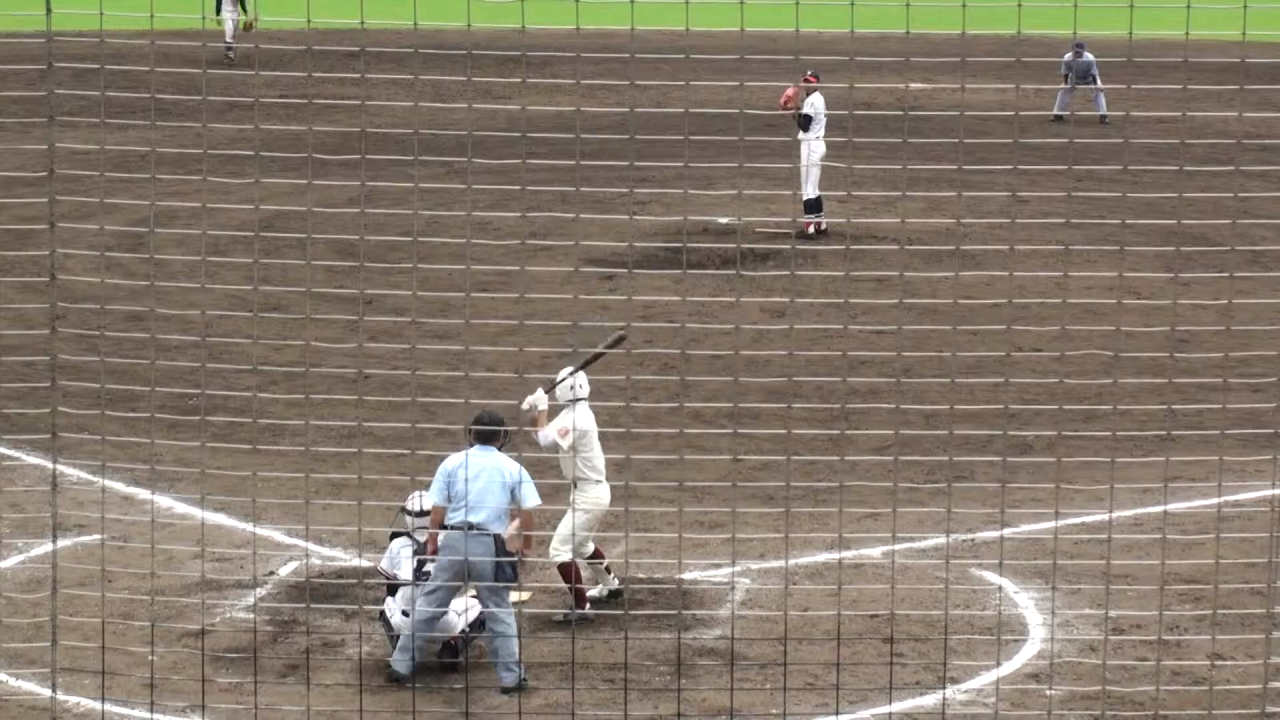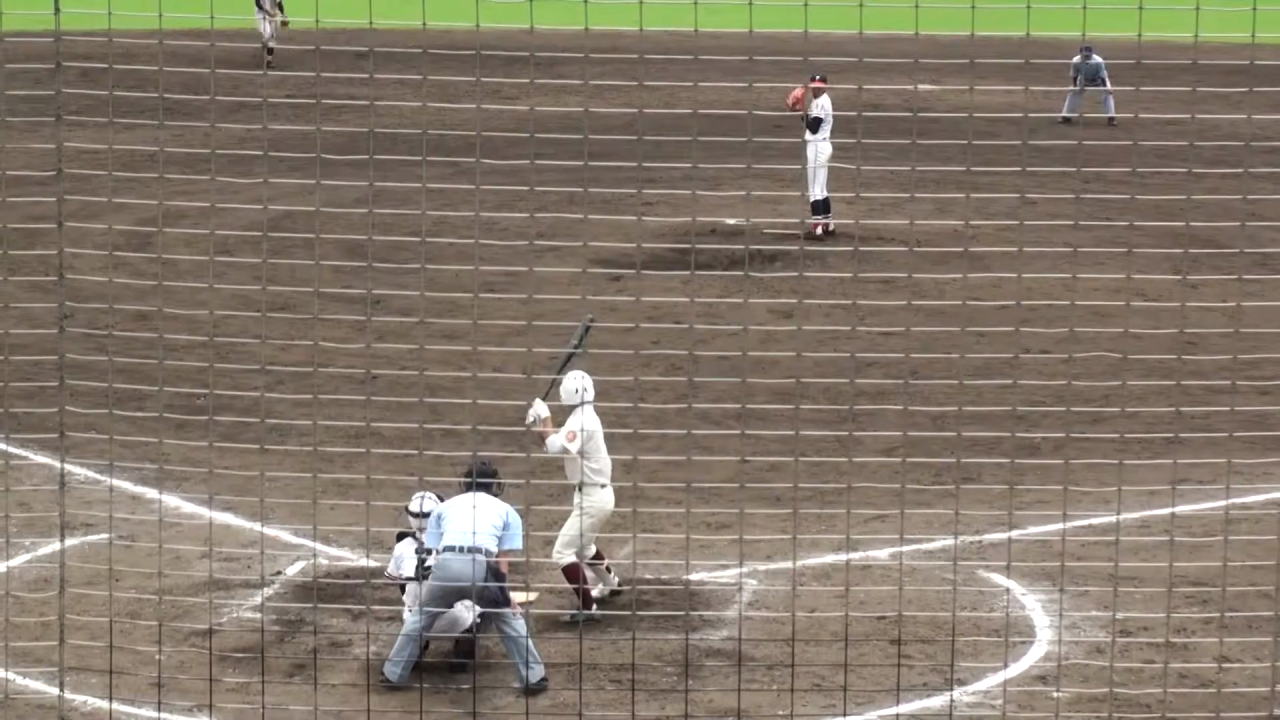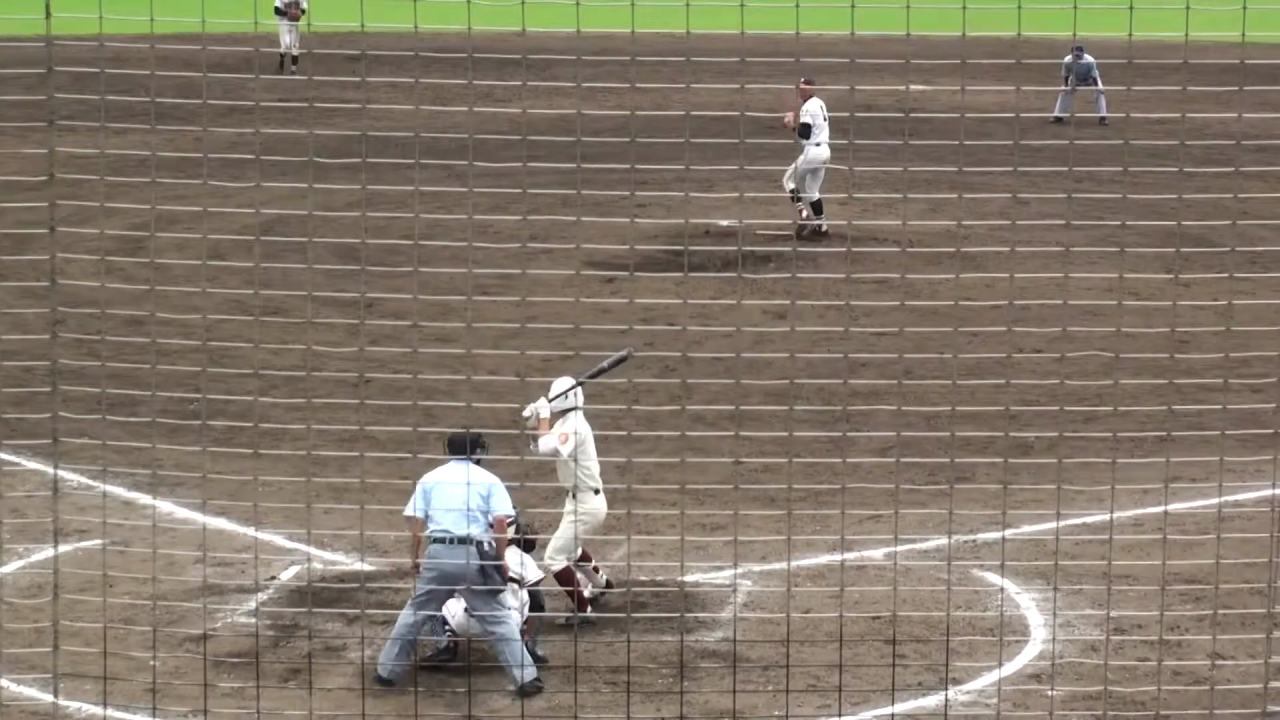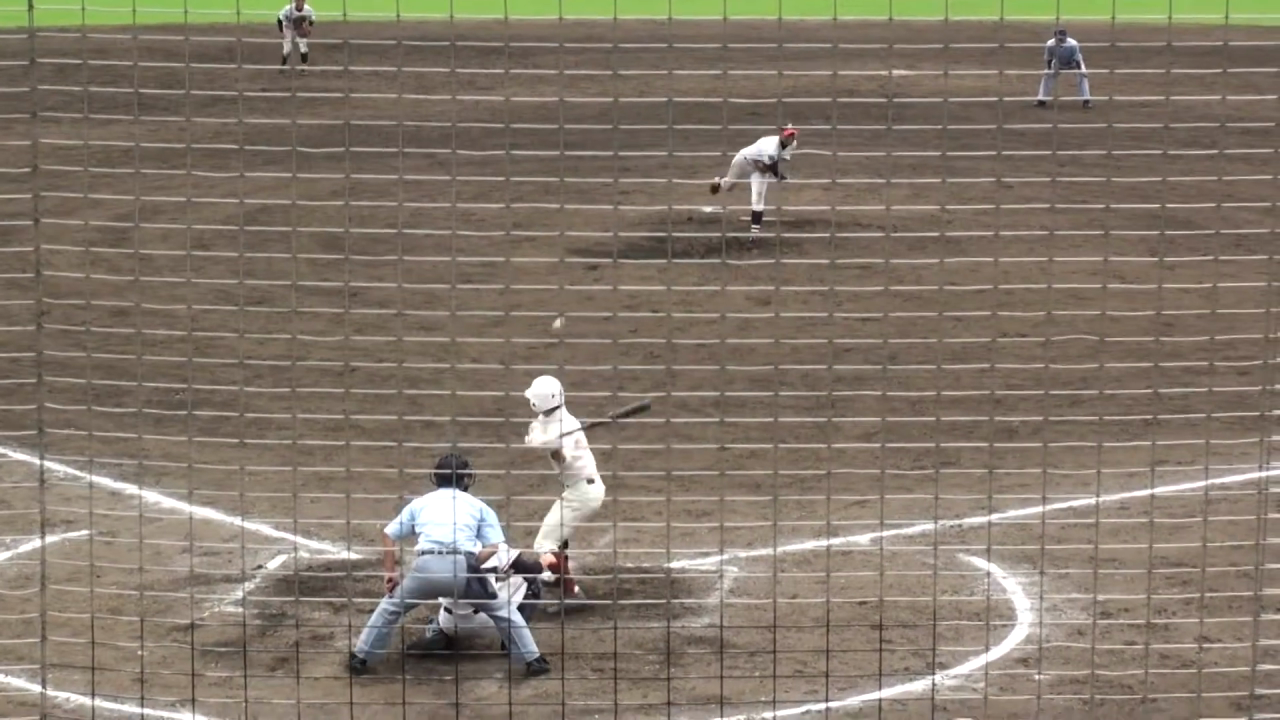
dt=1s
person 1, frame 1
left shoulder: (452, 462)
right shoulder: (513, 468)
left elbow: (438, 510)
right elbow: (527, 513)
left wrist: (432, 541)
right wrist: (527, 545)
left hip: (453, 541)
right hip: (489, 545)
left knee: (427, 605)
right knee: (499, 614)
left ankle: (401, 667)
right ankle: (512, 677)
person 1, frame 2
left shoulder: (445, 506)
right shoulder: (506, 510)
right elbow: (502, 558)
right wrist: (503, 592)
left hip: (446, 563)
right hip: (482, 566)
left knee: (419, 618)
right knee: (510, 619)
left ankle: (393, 675)
right ankle: (534, 678)
person 1, frame 3
left shoulder: (430, 478)
right shoulder: (489, 480)
left elbow: (417, 522)
right elbow: (499, 522)
left wrist: (414, 558)
right wrist: (501, 557)
left hip: (436, 554)
right hip: (473, 555)
left knee: (414, 613)
right knee: (498, 617)
left ankle: (386, 672)
right ankle: (525, 677)
person 1, frame 4
left shoulder: (419, 503)
right shoulder: (479, 506)
left elbow: (388, 535)
right elbow: (494, 547)
left wrist: (390, 572)
left hip: (425, 566)
right hip: (462, 567)
left knee: (391, 606)
right knee: (501, 608)
left ankle: (360, 658)
right ankle: (533, 660)
person 2, frame 1
left shoulder: (576, 417)
right shoulder: (575, 412)
left elbow: (545, 440)
right elbow: (544, 434)
left wrist: (542, 407)
right wrist: (535, 410)
left hip: (588, 494)
right hip: (591, 490)
left knee: (560, 549)
right knee: (581, 543)
left ankle: (581, 607)
right ankle: (610, 585)
person 2, frame 2
left shoulder: (582, 420)
right shoulder: (582, 416)
left elbow: (555, 447)
right elbow: (558, 444)
left wrist: (545, 417)
right wrist: (539, 424)
left hip: (592, 497)
right hip: (595, 494)
left knee: (563, 552)
right knee: (583, 546)
left ankle: (588, 608)
right ankle: (611, 584)
person 2, frame 3
left shoulder: (574, 426)
right shoulder: (566, 422)
left elbow: (547, 449)
right elbow: (540, 446)
left wrist: (543, 417)
right wrist: (536, 421)
left hip: (586, 504)
right hip: (581, 500)
left knee: (554, 557)
right knee: (570, 548)
left ankle: (583, 612)
right ankle: (600, 583)
person 2, frame 4
left shoulder: (566, 424)
left elbow: (569, 463)
right elbow: (532, 439)
left wrist: (552, 444)
right wrist: (539, 441)
left hip: (580, 493)
right hip: (585, 490)
left knee: (544, 545)
right knee: (556, 533)
left ankle: (571, 592)
right ankle: (559, 574)
